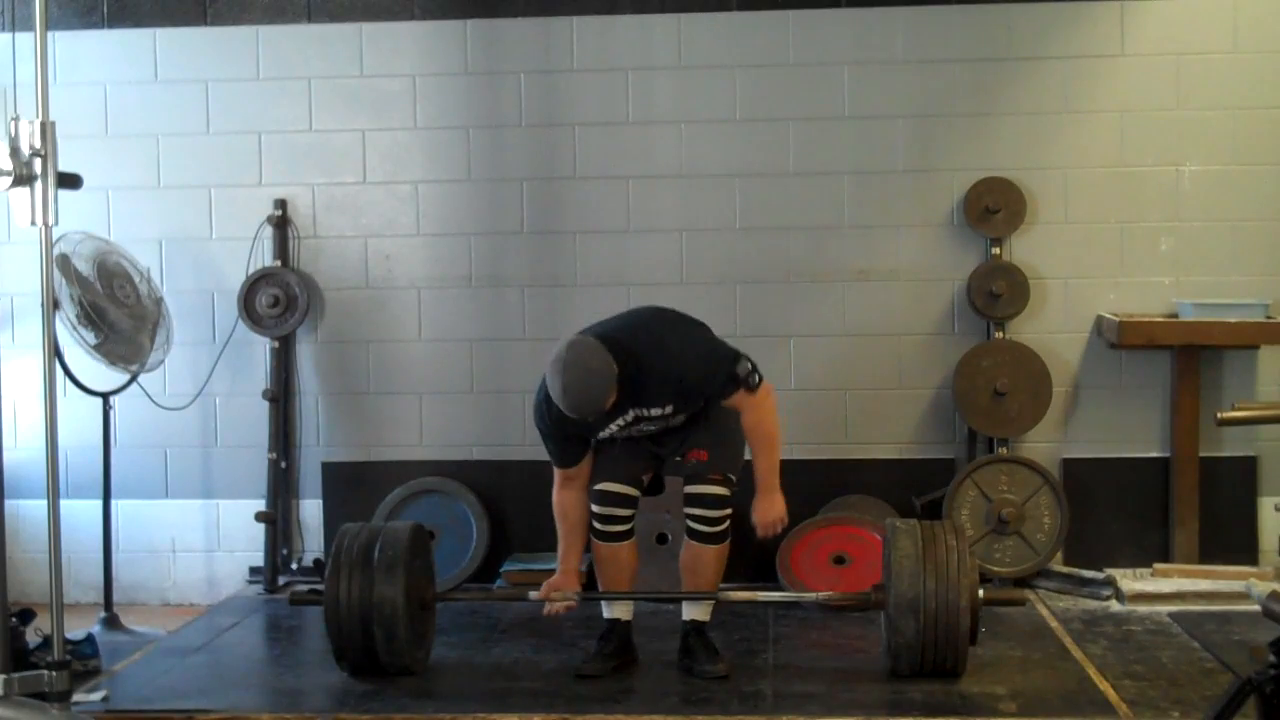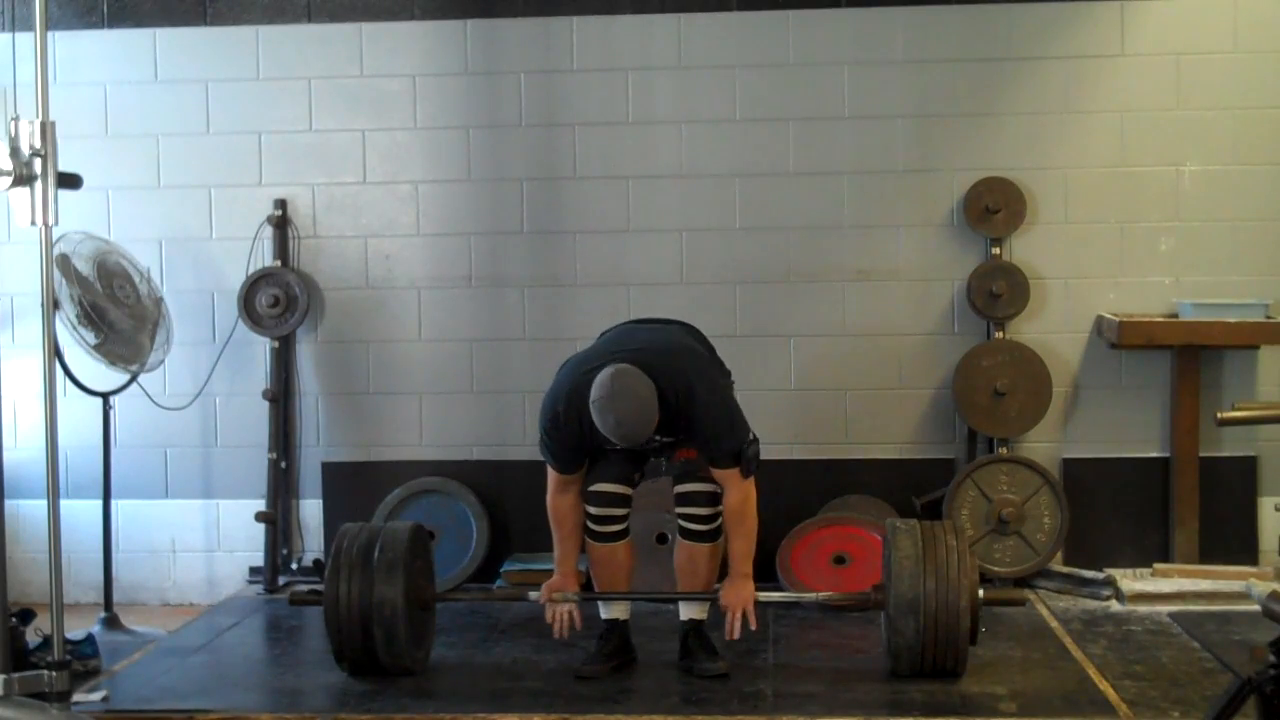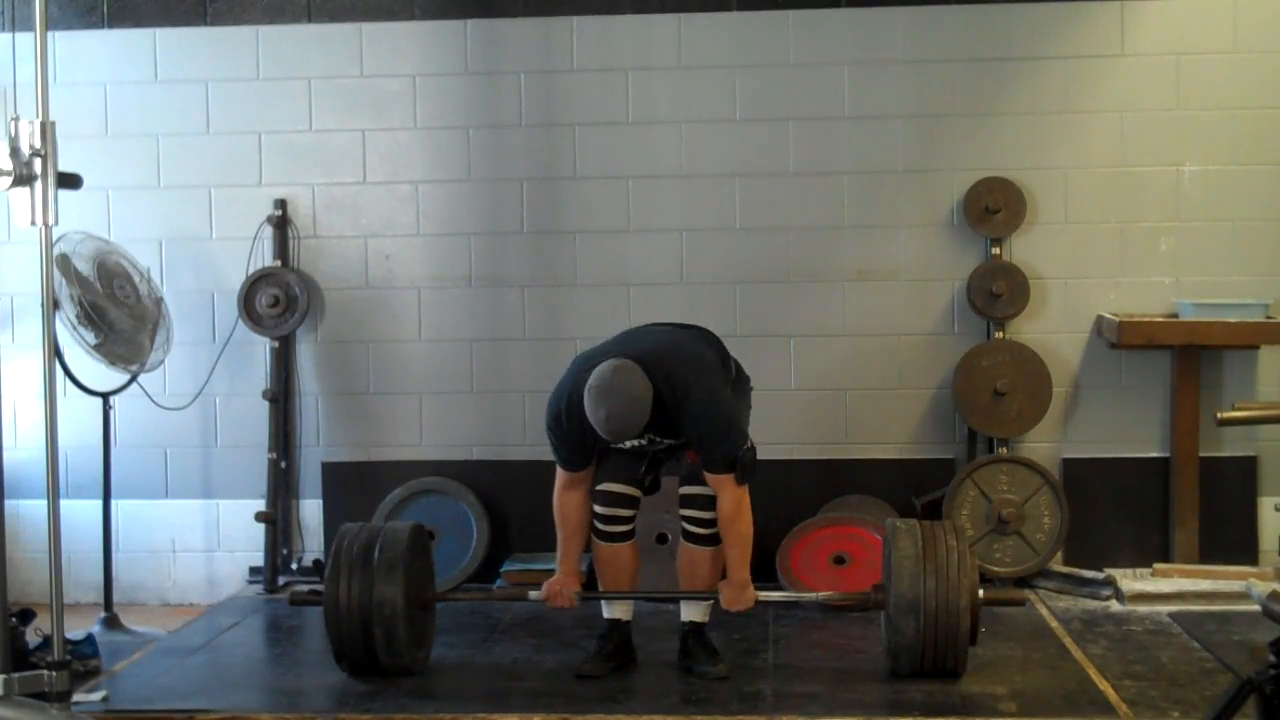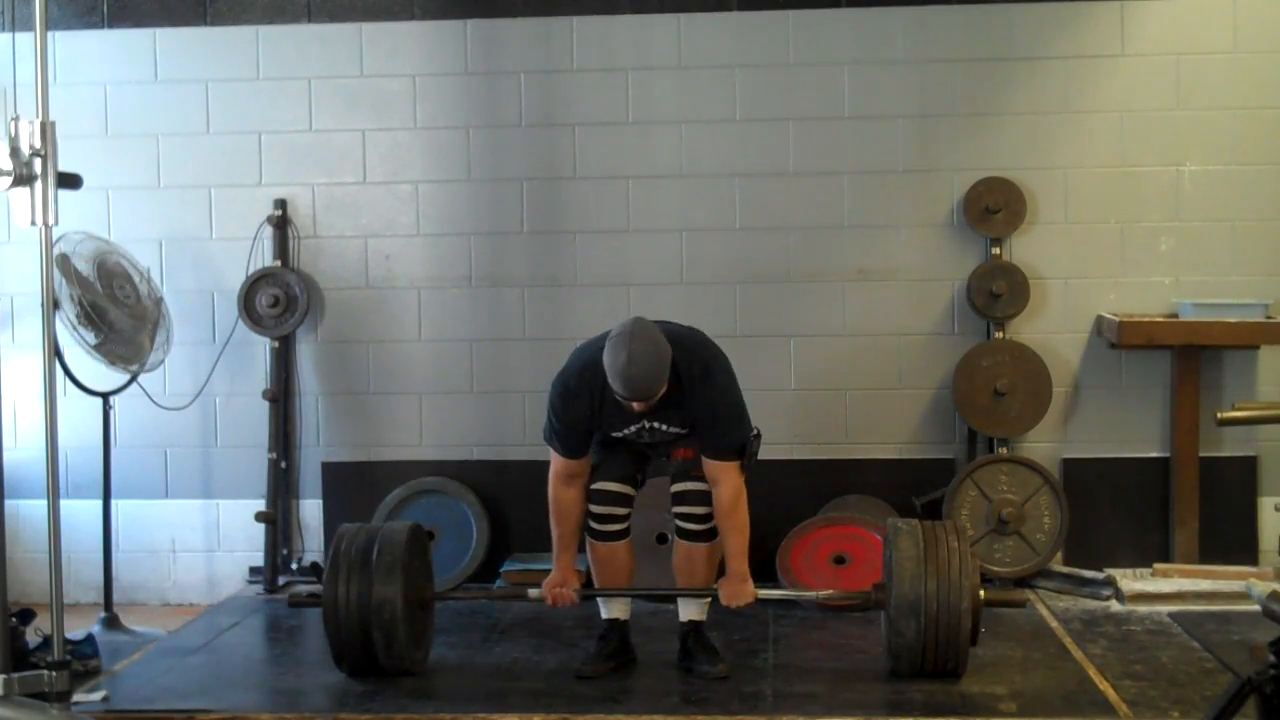
dt=0.5s
person 1, frame 1
left shoulder: (671, 348)
right shoulder: (553, 404)
left elbow: (755, 399)
right elbow: (570, 485)
left wrist: (768, 494)
right wrist: (567, 570)
left hip: (707, 408)
left knee: (708, 503)
right knee: (608, 504)
left ankle: (694, 635)
right ankle: (616, 634)
person 1, frame 2
left shoulder: (703, 396)
right shoulder: (565, 406)
left elbow: (738, 486)
right elbow: (564, 489)
left wrist: (740, 577)
right wrist: (564, 573)
left hip: (689, 389)
left knee: (700, 505)
right knee: (601, 506)
left ankle: (693, 634)
right ankle: (615, 635)
person 1, frame 3
left shoulder: (705, 400)
right shoulder: (569, 404)
left elbow: (731, 493)
right elbow: (572, 487)
left wrist: (739, 580)
right wrist: (567, 571)
left hip: (717, 395)
left knee: (702, 511)
right knee: (609, 508)
left ankle: (694, 635)
right ankle: (616, 635)
person 1, frame 4
left shoulder: (708, 375)
right shoulder: (575, 382)
left elbow: (727, 482)
right elbow: (567, 479)
left wrist: (738, 573)
right wrist: (563, 566)
left hip: (692, 430)
left knee: (696, 510)
right knee: (602, 510)
left ankle: (693, 635)
right ankle: (614, 635)
